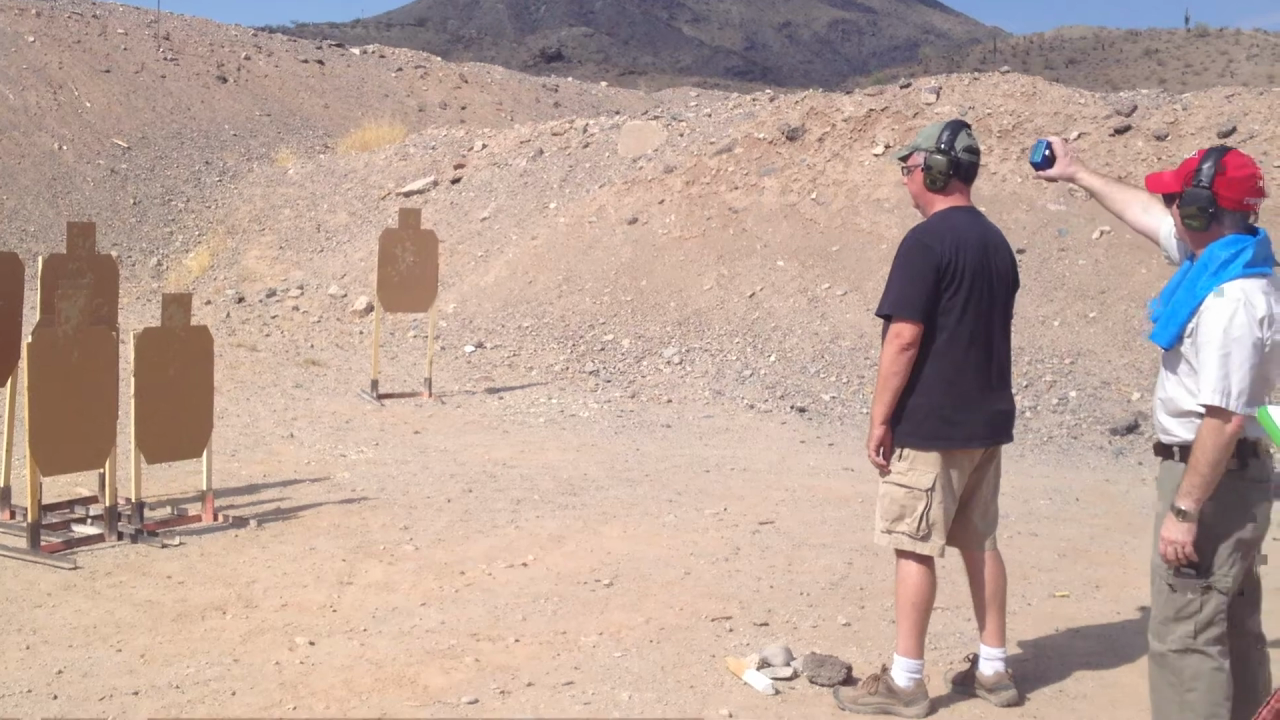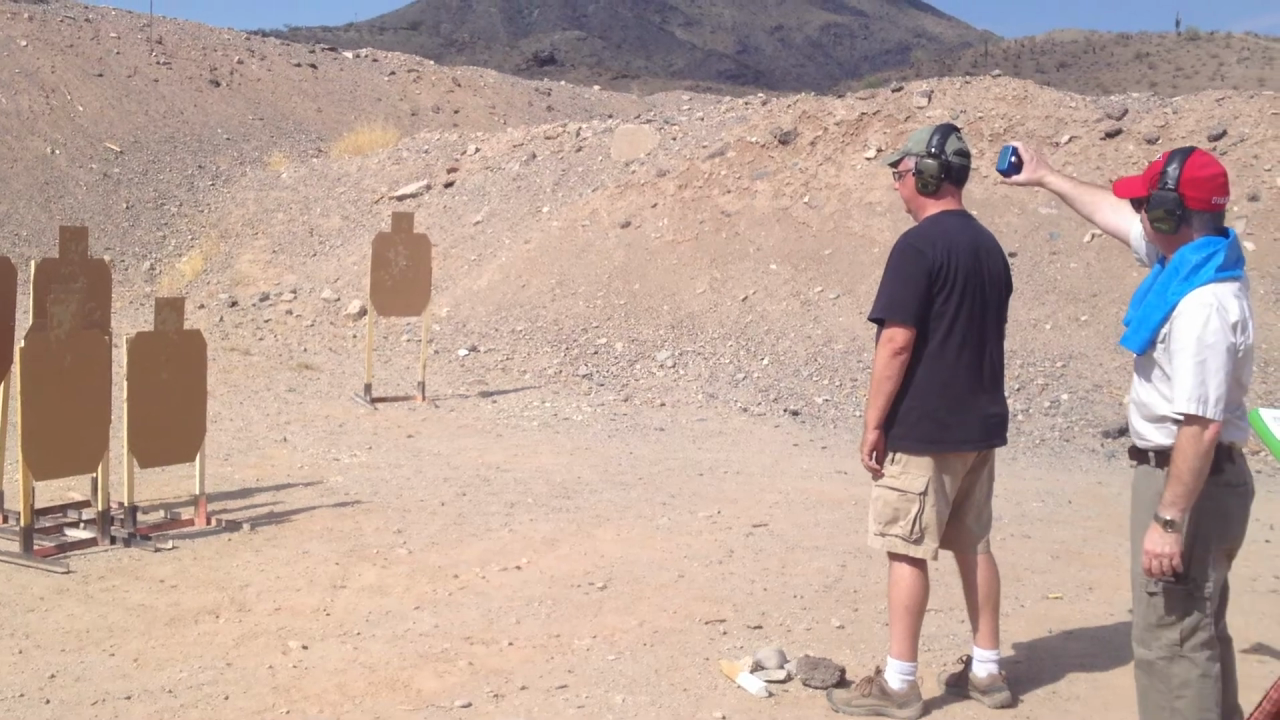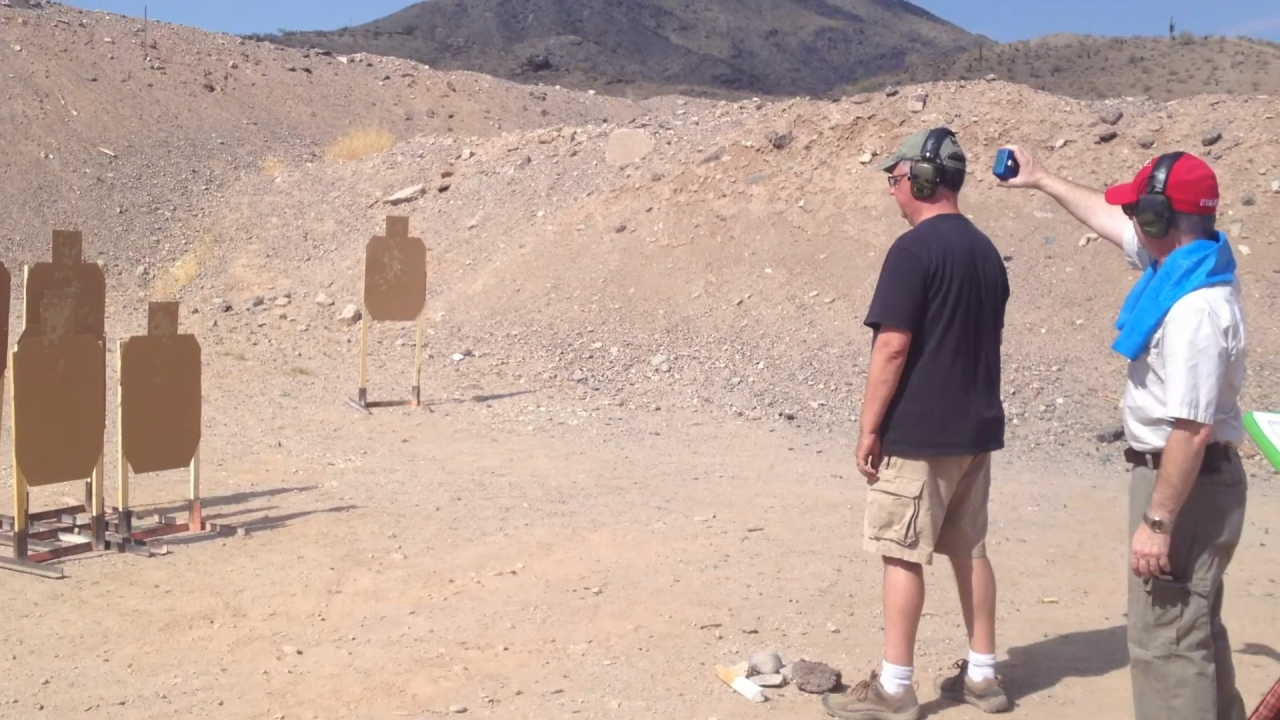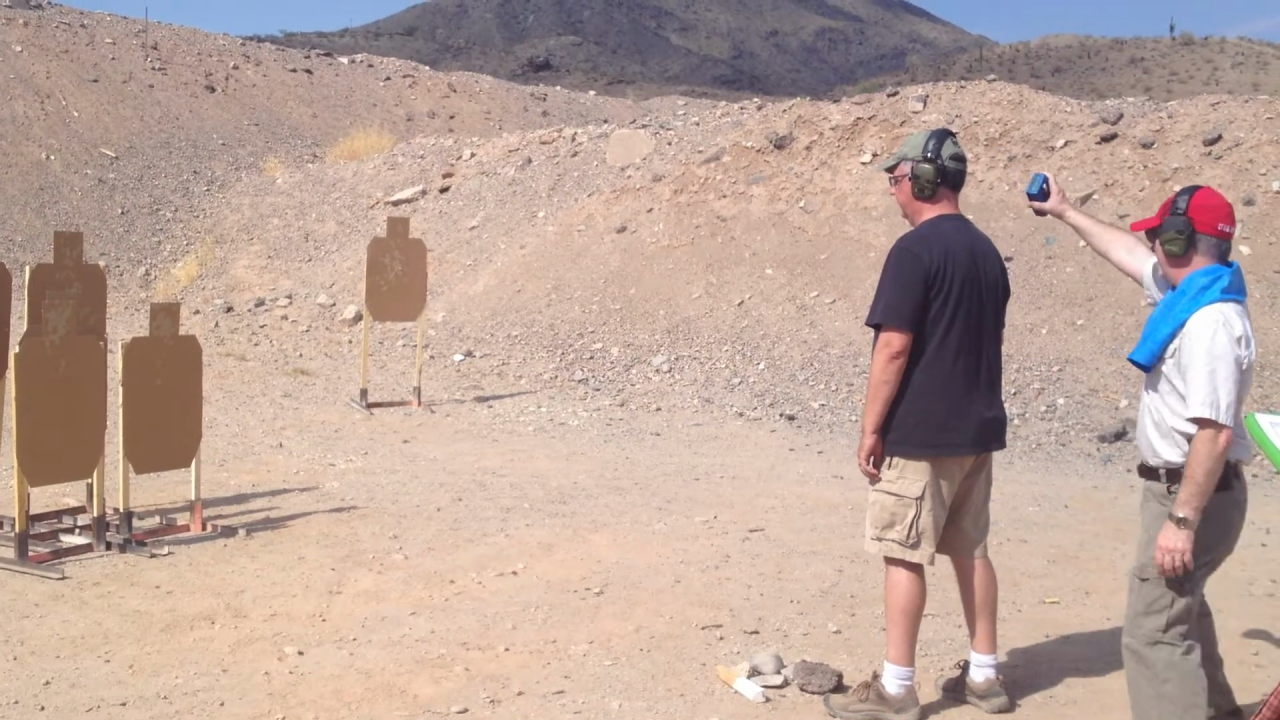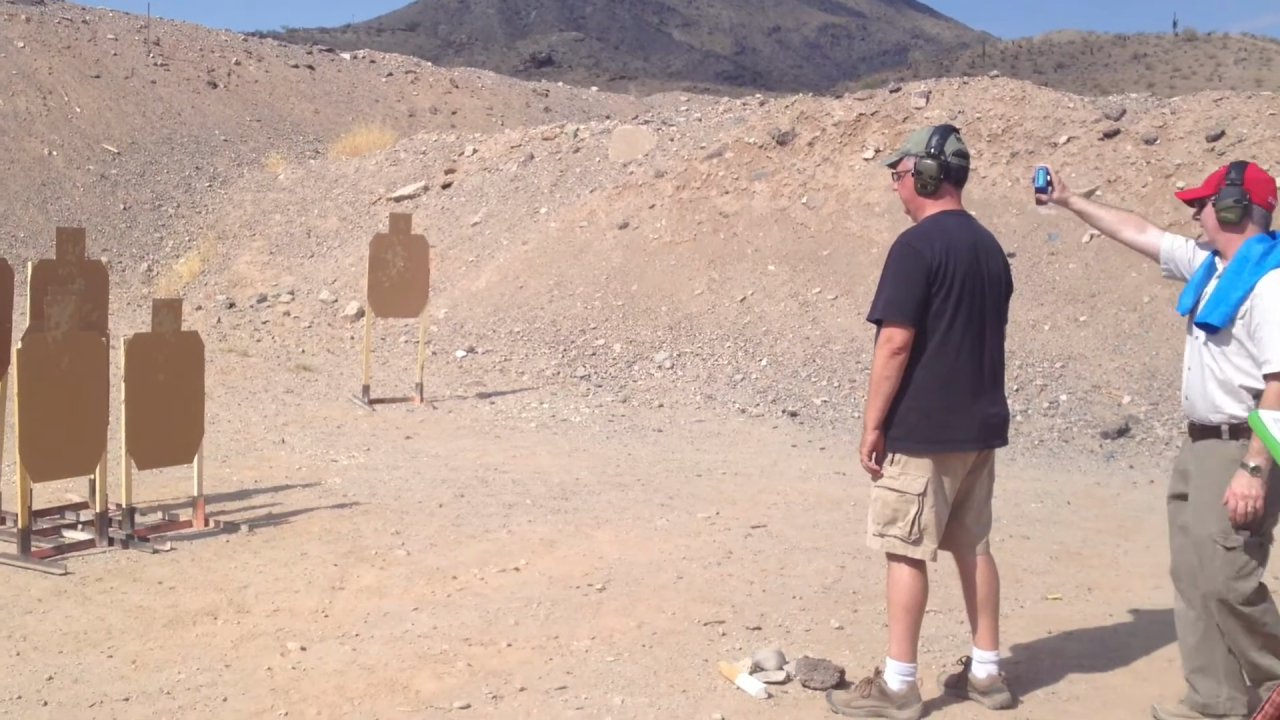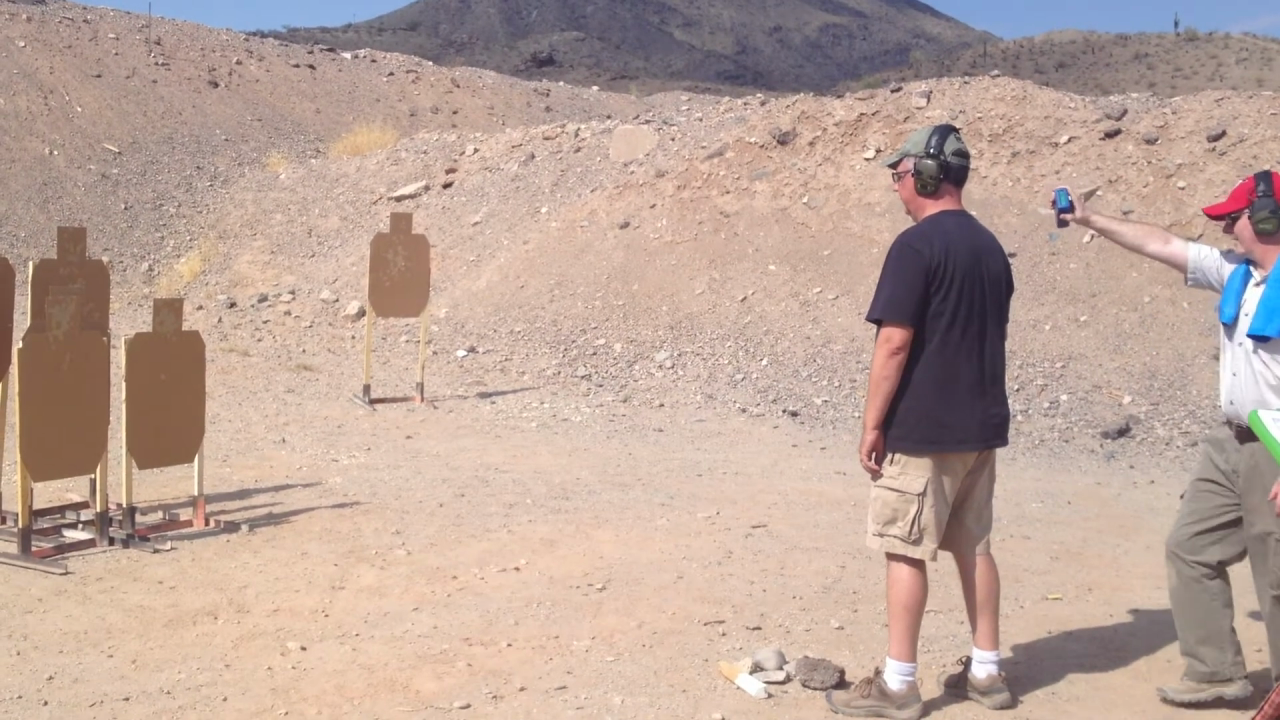
dt=0.4s
person 1, frame 1
left shoulder: (927, 241)
right shoulder: (996, 242)
left elbow: (904, 338)
left wrist: (880, 419)
left hip: (929, 426)
right hip: (986, 420)
left knee: (913, 548)
right knee: (979, 541)
right ankle: (992, 668)
person 1, frame 2
left shoulder: (919, 245)
right shoulder: (989, 245)
left elbow: (897, 342)
left wrist: (874, 424)
left hip: (922, 429)
right hip: (980, 425)
left knee: (908, 550)
right knee: (973, 544)
right ankle: (986, 670)
person 1, frame 3
left shoulder: (914, 249)
right shoulder: (986, 250)
left elbow: (893, 346)
left wrist: (869, 428)
left hip: (918, 434)
right hip: (975, 429)
left knee: (902, 555)
right knee: (968, 549)
person 1, frame 4
left shoulder: (915, 250)
right shoulder: (986, 250)
left elbow: (894, 347)
left wrist: (871, 430)
left hip: (919, 434)
right hip: (976, 430)
left knee: (904, 556)
right knee: (970, 550)
person 1, frame 5
left shoulder: (917, 244)
right shoulder: (988, 245)
left elbow: (895, 342)
left wrist: (873, 424)
left hip: (921, 430)
right hip: (979, 425)
left knee: (906, 551)
right knee: (972, 545)
right ankle: (985, 671)
person 1, frame 6
left shoulder: (917, 245)
right shoulder: (990, 246)
left elbow: (895, 342)
left wrist: (872, 425)
left hip: (921, 429)
right hip: (980, 425)
left knee: (906, 550)
right knee: (973, 545)
right ankle: (986, 671)
person 2, frame 1
left shoulder: (1230, 298)
right shoulder: (1218, 261)
left elbow: (1225, 419)
right elbow: (1142, 209)
left wrist: (1183, 511)
right wrist: (1077, 173)
left hip: (1212, 480)
right hip: (1227, 477)
left knee: (1183, 636)
right knee: (1232, 627)
person 2, frame 2
left shoulder: (1204, 303)
right shoulder: (1189, 261)
left elbow: (1202, 425)
right elbow: (1112, 212)
left wrist: (1169, 521)
right wrist: (1046, 176)
left hip: (1186, 482)
right hip: (1182, 476)
left knee: (1168, 638)
right knee: (1198, 628)
person 2, frame 3
left shoulder: (1195, 309)
right shoulder: (1183, 266)
left elbow: (1192, 429)
right elbow: (1106, 216)
left wrist: (1155, 522)
right wrist: (1042, 178)
left hip: (1186, 486)
right hip: (1183, 479)
left knee: (1165, 640)
right knee: (1195, 626)
person 2, frame 4
left shoulder: (1211, 322)
right shoulder: (1187, 294)
left elbow: (1213, 431)
right elbow: (1127, 253)
left wrist: (1180, 522)
right wrist: (1065, 212)
left hip: (1191, 495)
right hip: (1171, 487)
left knee: (1153, 634)
right knee: (1173, 609)
person 2, frame 5
right shoulder: (1207, 263)
right elbow: (1138, 231)
right wrist: (1069, 201)
right hip: (1200, 447)
left knee: (1229, 584)
right knee: (1194, 579)
person 2, frame 6
right shoulder: (1235, 273)
right elbow: (1164, 245)
right wrist: (1091, 220)
right hip: (1231, 442)
right knee: (1188, 547)
right ankle: (1214, 669)
